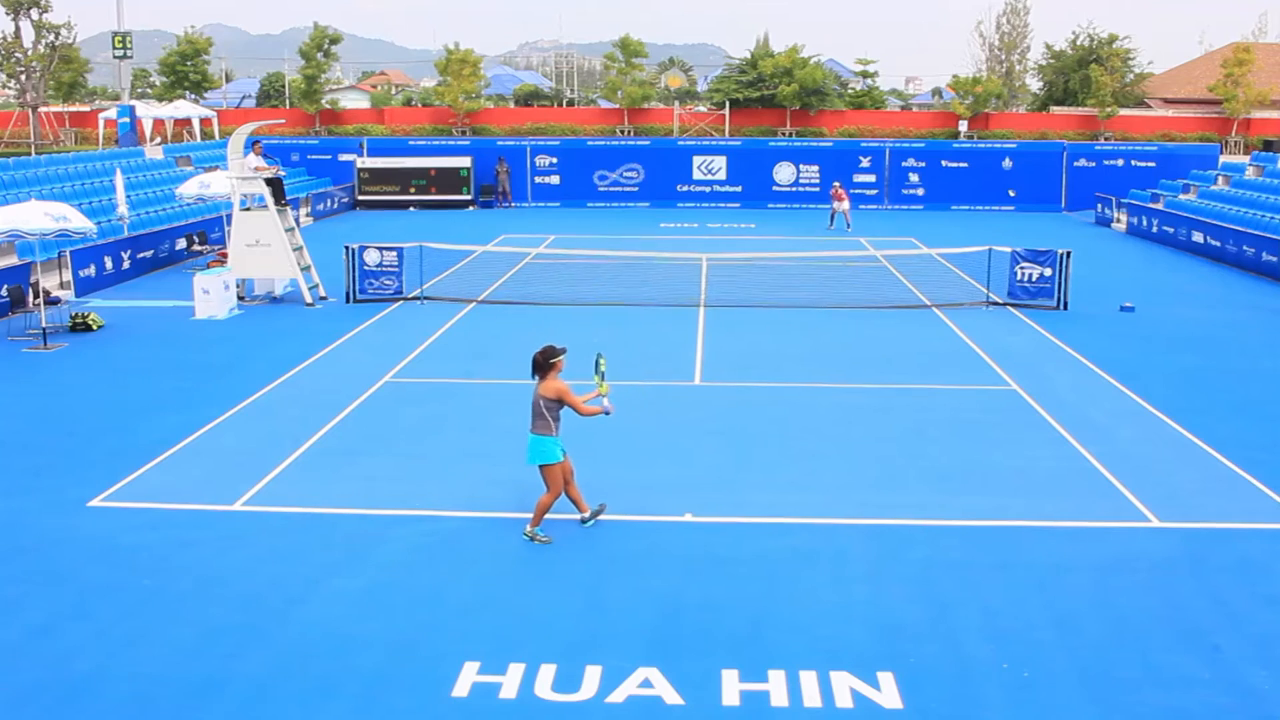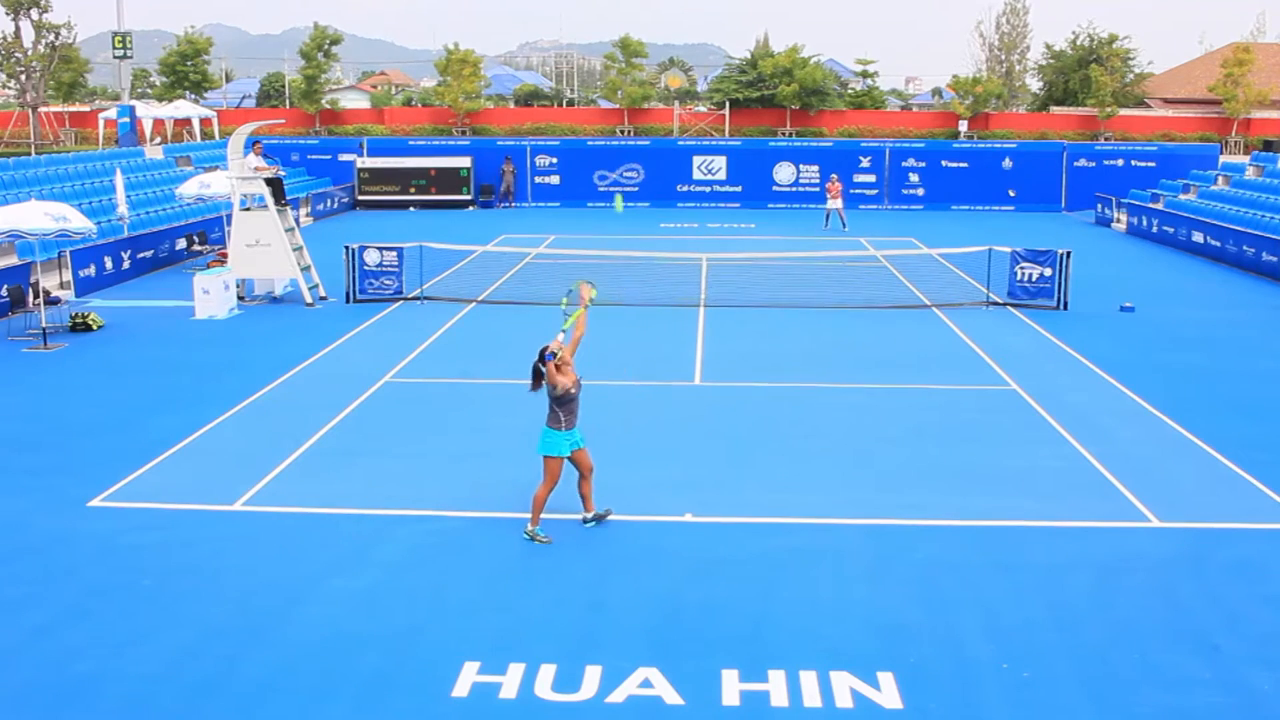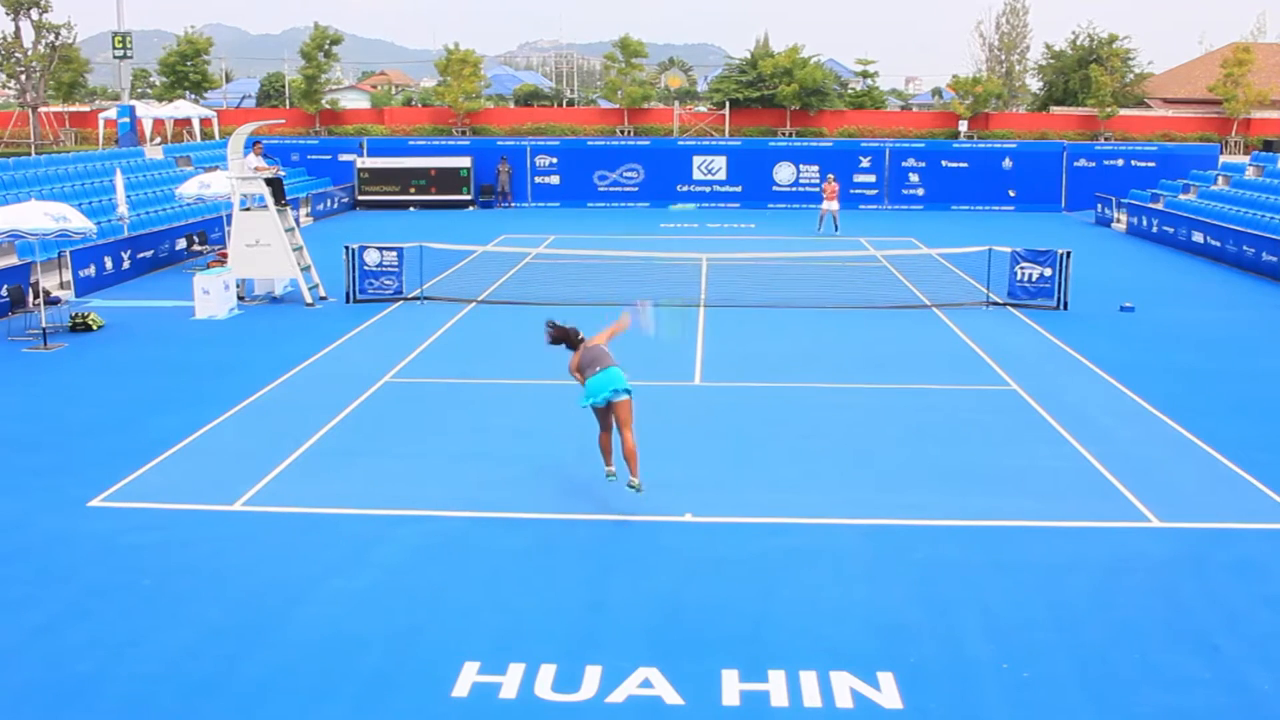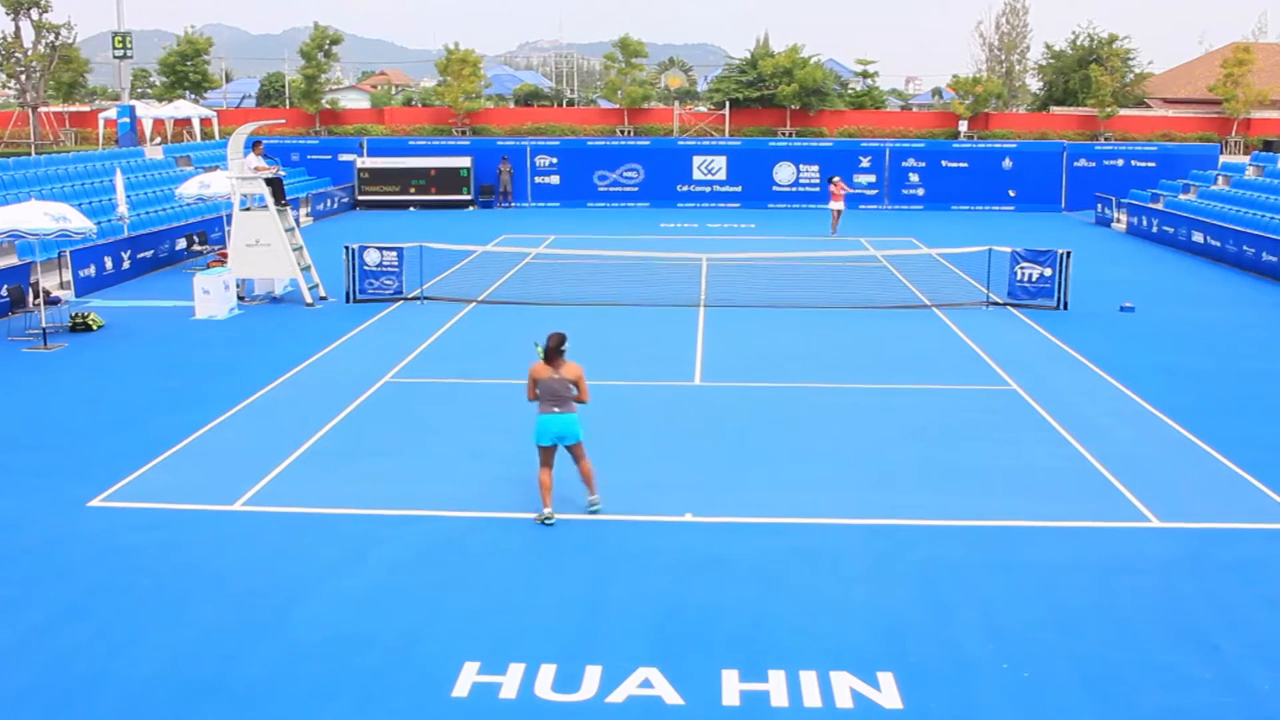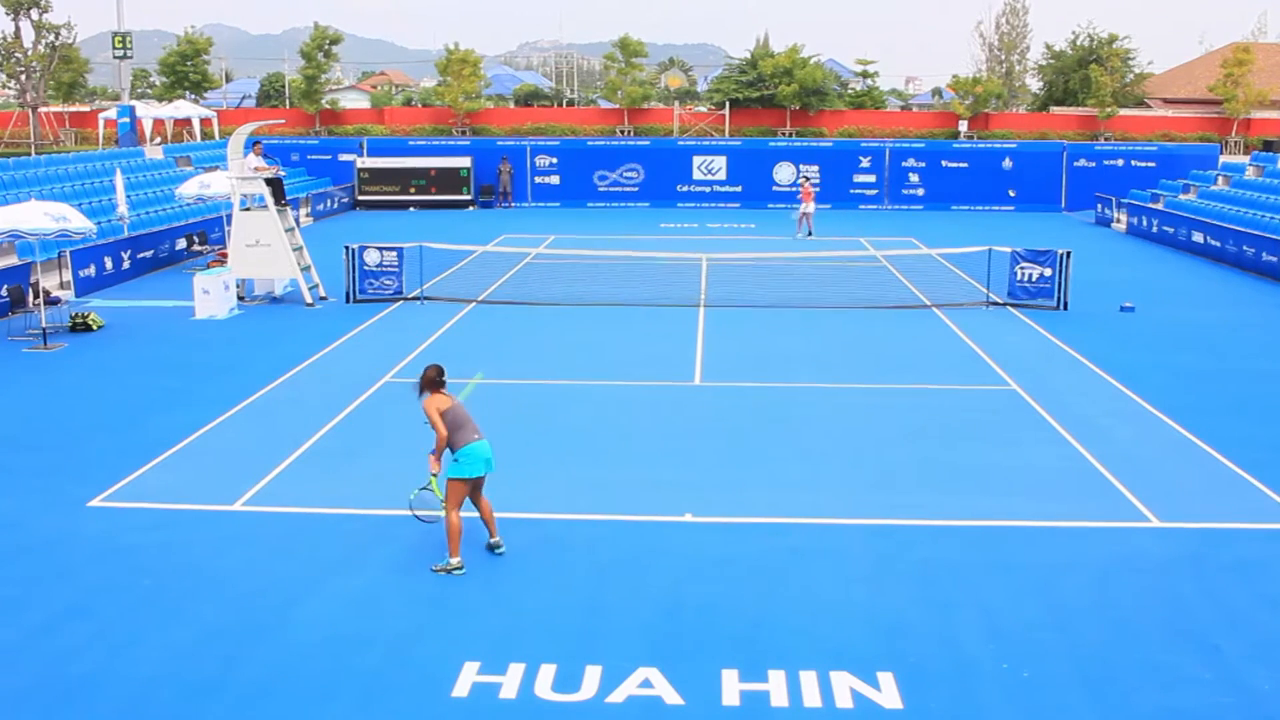
dt=1s
person 1, frame 1
left shoulder: (546, 382)
right shoulder: (557, 385)
left elbow: (572, 401)
right elbow: (581, 410)
left wrist: (594, 394)
right wrist: (604, 409)
left hip: (550, 440)
right hip: (545, 442)
left knee: (568, 477)
right knee: (555, 490)
left ankle: (586, 514)
right ankle: (531, 529)
person 1, frame 2
left shoulder: (568, 370)
right shoulder: (557, 384)
left elbow: (577, 334)
right elbow: (551, 378)
left wrist: (584, 306)
right wrist: (548, 358)
left hip: (571, 434)
right hip: (556, 436)
left knee: (587, 469)
right knee: (549, 483)
left ankle: (589, 514)
right ankle: (531, 528)
person 1, frame 3
left shoulder: (573, 363)
right shoulder: (597, 340)
left elbow: (584, 382)
right elbow: (617, 327)
right wrist: (625, 319)
left hip: (594, 388)
right hip: (614, 379)
left knee: (605, 431)
right knee: (626, 432)
left ankle: (609, 468)
right ankle: (634, 479)
person 1, frame 4
left shoulder: (536, 369)
right shoulder: (575, 369)
left elbow: (531, 397)
right elbow: (584, 398)
left hip: (546, 422)
right hip: (568, 421)
left knee: (546, 467)
right knee: (581, 461)
left ankle: (547, 511)
right ankle: (593, 498)
person 1, frame 5
left shoulder: (429, 402)
right shoulder: (452, 398)
left elbow: (442, 435)
left wrist: (436, 460)
right wrist: (436, 454)
left hip: (466, 454)
right hip: (482, 447)
left knee: (451, 510)
right knee: (478, 497)
left ankle: (455, 561)
right ankle: (495, 540)
